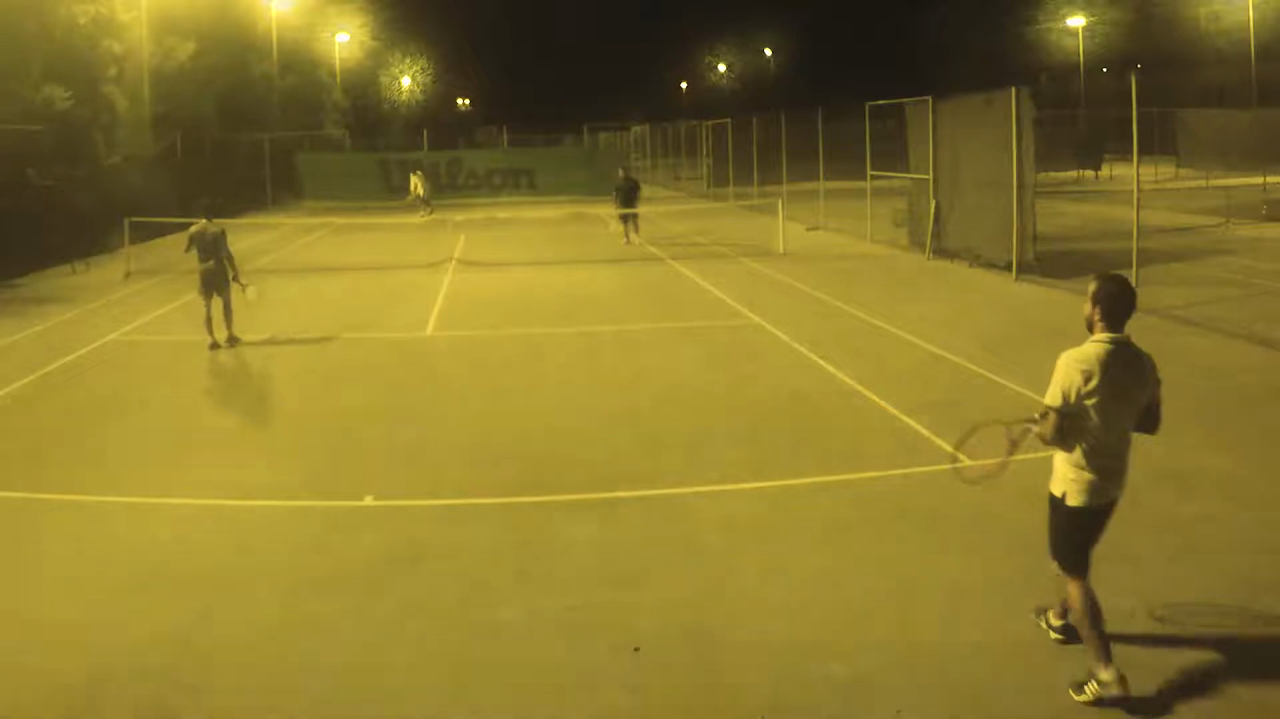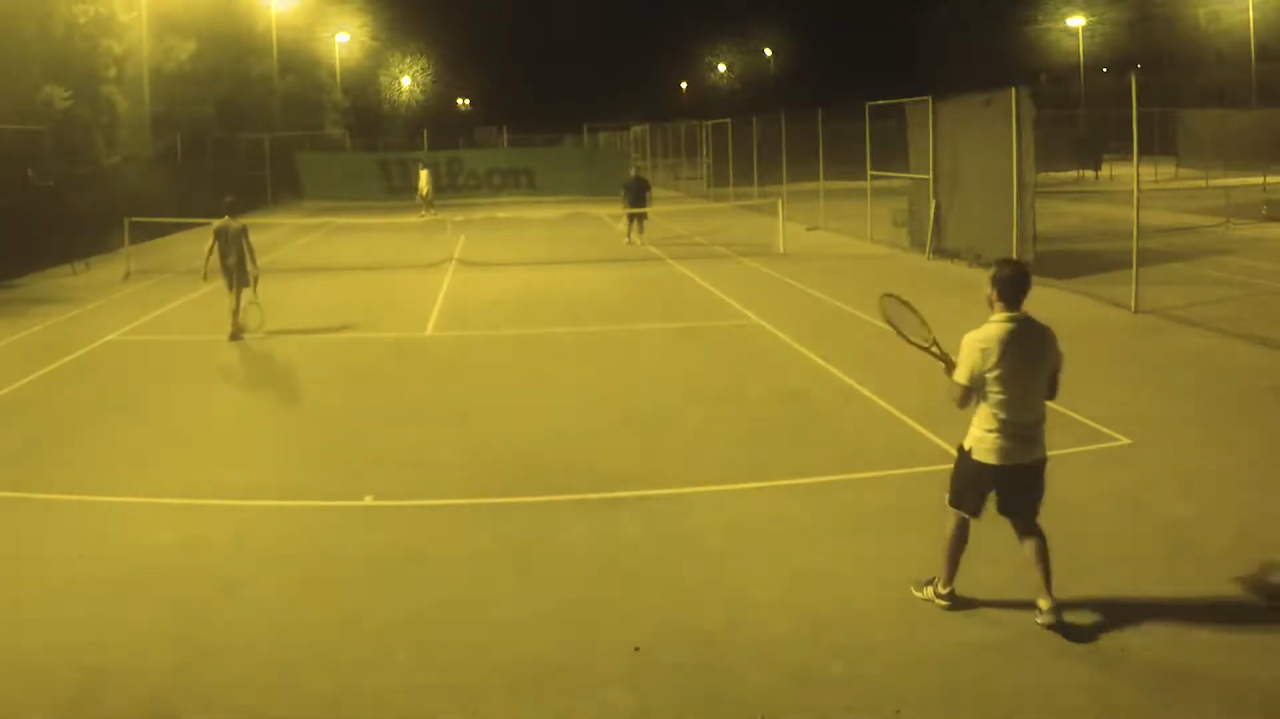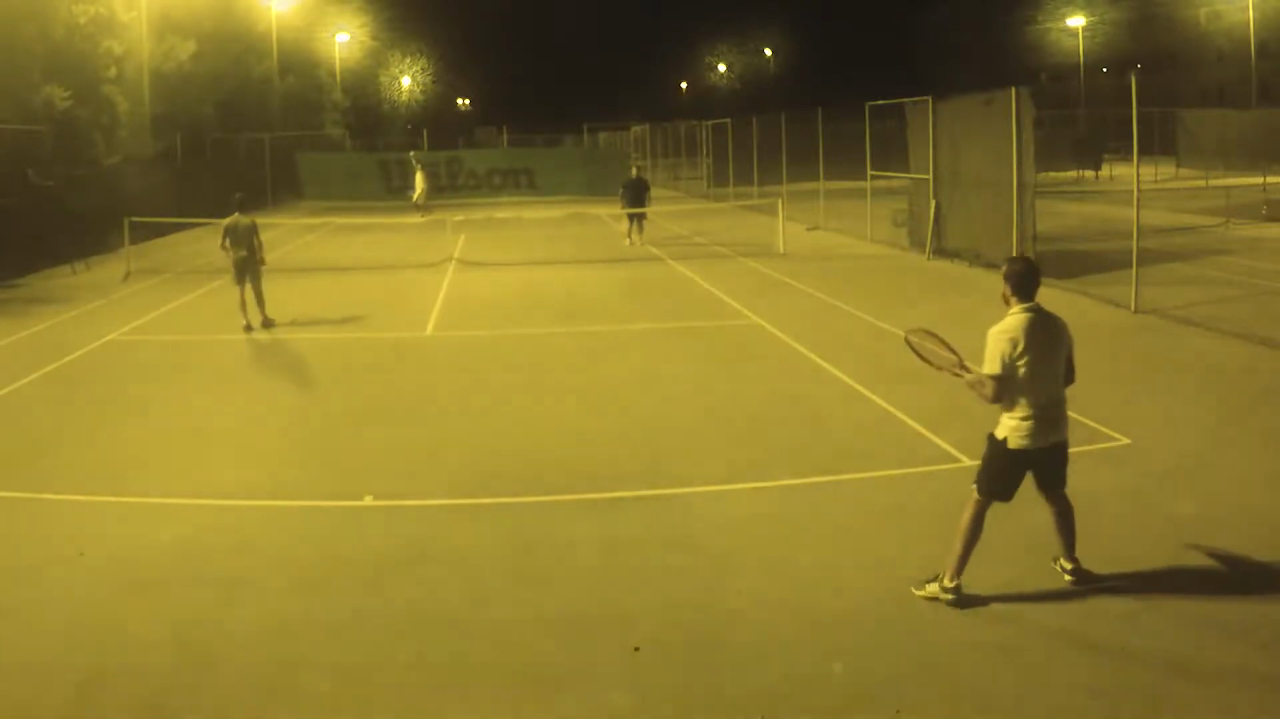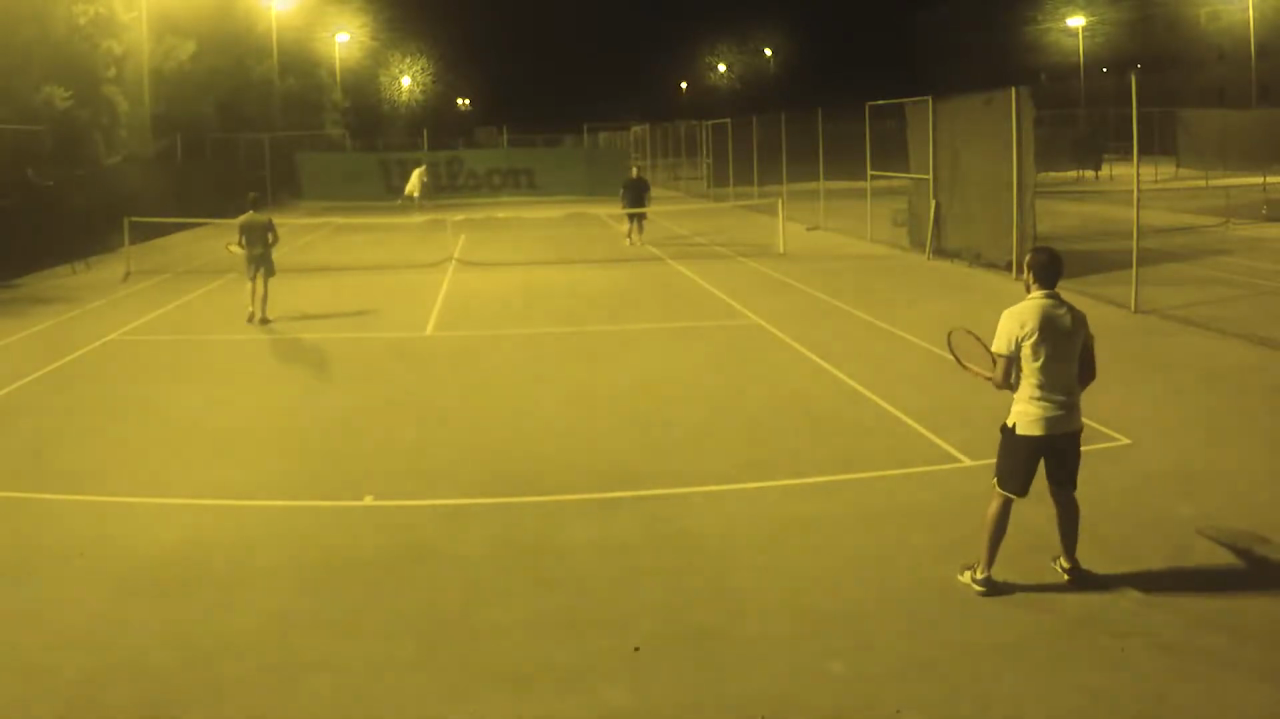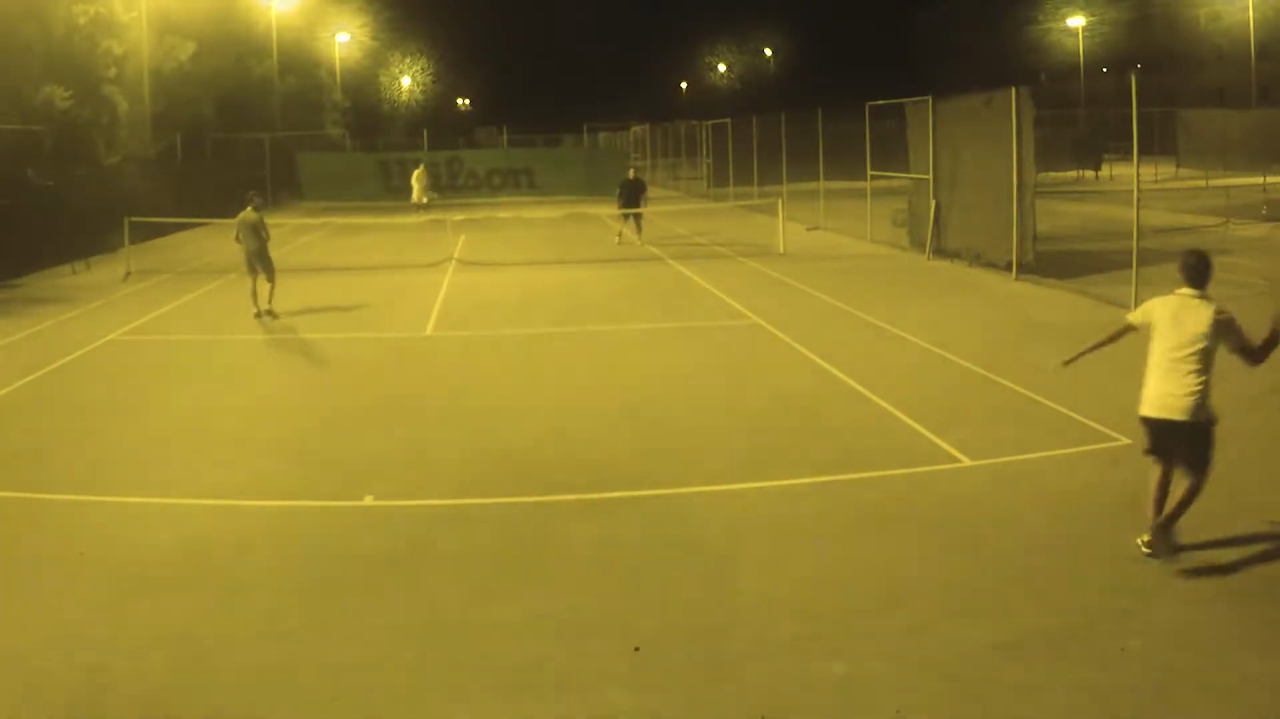
dt=0.7s
person 1, frame 1
left shoulder: (1075, 362)
right shoulder: (1143, 364)
left elbow: (1053, 433)
right elbow: (1150, 423)
left wrist: (1041, 425)
left hip: (1075, 484)
right hip: (1112, 481)
left knee: (1075, 575)
right knee: (1073, 561)
left ankle: (1107, 674)
right ankle: (1059, 619)
person 1, frame 2
left shoulder: (978, 341)
right shoulder: (1045, 337)
left elbow: (960, 400)
right elbow: (1050, 392)
left wrist: (953, 372)
left hip: (986, 447)
right hip: (1030, 447)
left knee: (960, 515)
right knee: (1027, 524)
left ankle: (945, 587)
right ankle: (1047, 603)
person 1, frame 3
left shoulder: (1003, 333)
right shoulder: (1058, 325)
left elbow: (995, 395)
right elbow: (1068, 377)
left wrist: (973, 382)
left hip: (1018, 434)
right hip: (1055, 430)
left knee: (979, 502)
right knee: (1056, 495)
left ankle: (950, 581)
right ankle: (1071, 563)
person 1, frame 4
left shoulder: (1015, 317)
right shoulder: (1076, 317)
left elbow: (1001, 379)
right elbow: (1089, 374)
left wrist: (1009, 384)
left hip: (1027, 422)
right hip: (1067, 421)
left knee: (1003, 496)
right knee: (1064, 494)
left ankle: (982, 572)
right ankle: (1068, 562)
person 1, frame 5
left shoulder: (1158, 306)
right shoulder: (1219, 317)
left elbow: (1118, 331)
right elbow: (1255, 357)
left wrist: (1082, 352)
left hip: (1153, 405)
right hip: (1191, 410)
left knee: (1163, 464)
right knee: (1197, 473)
left ankle: (1153, 535)
right ankle: (1164, 526)
